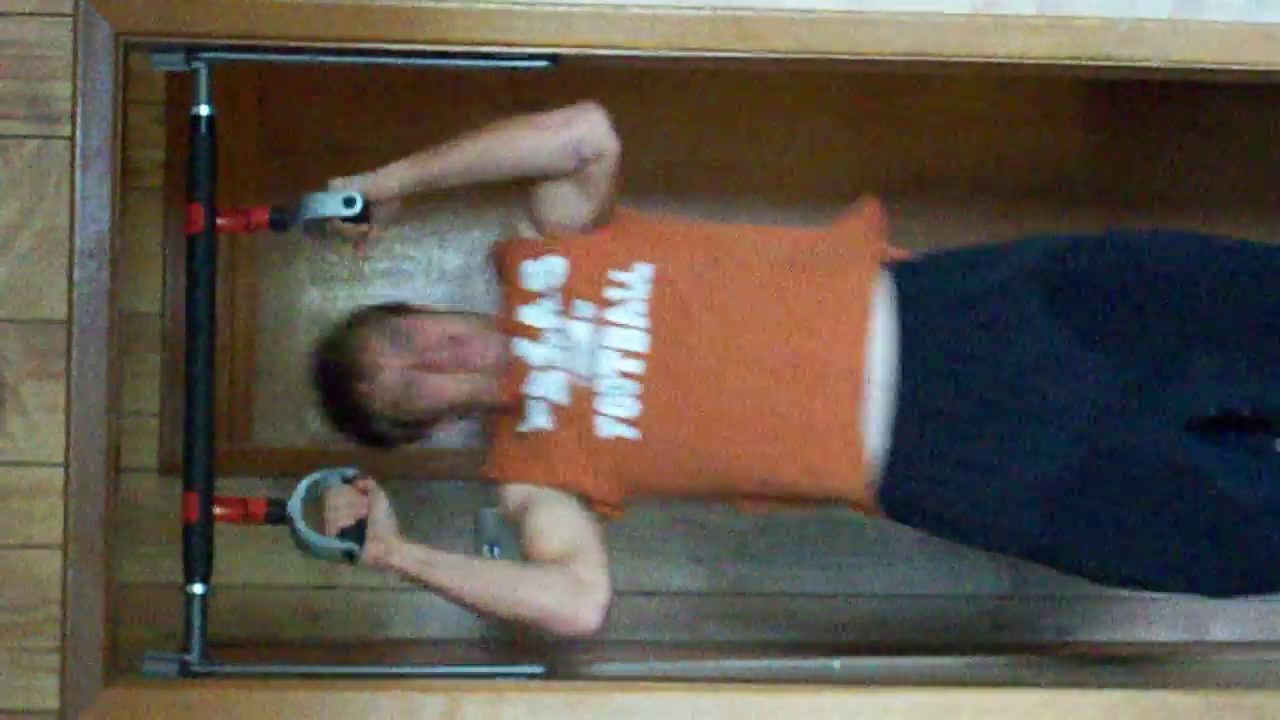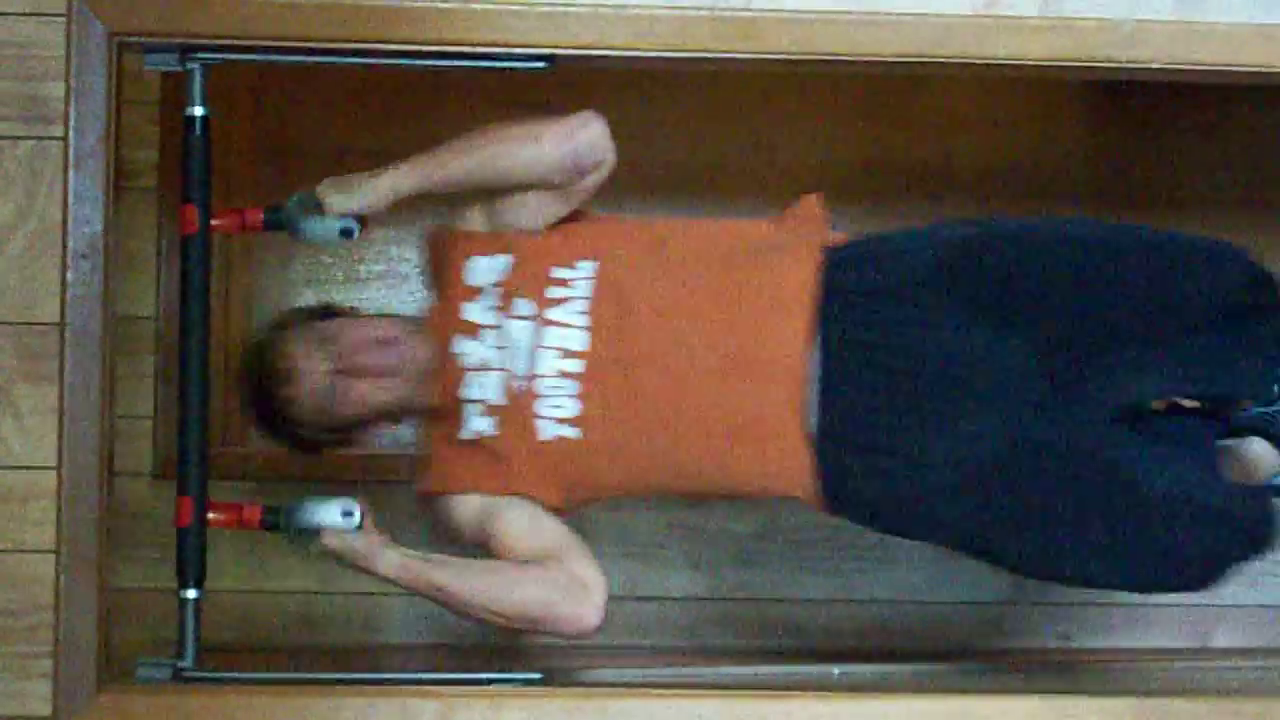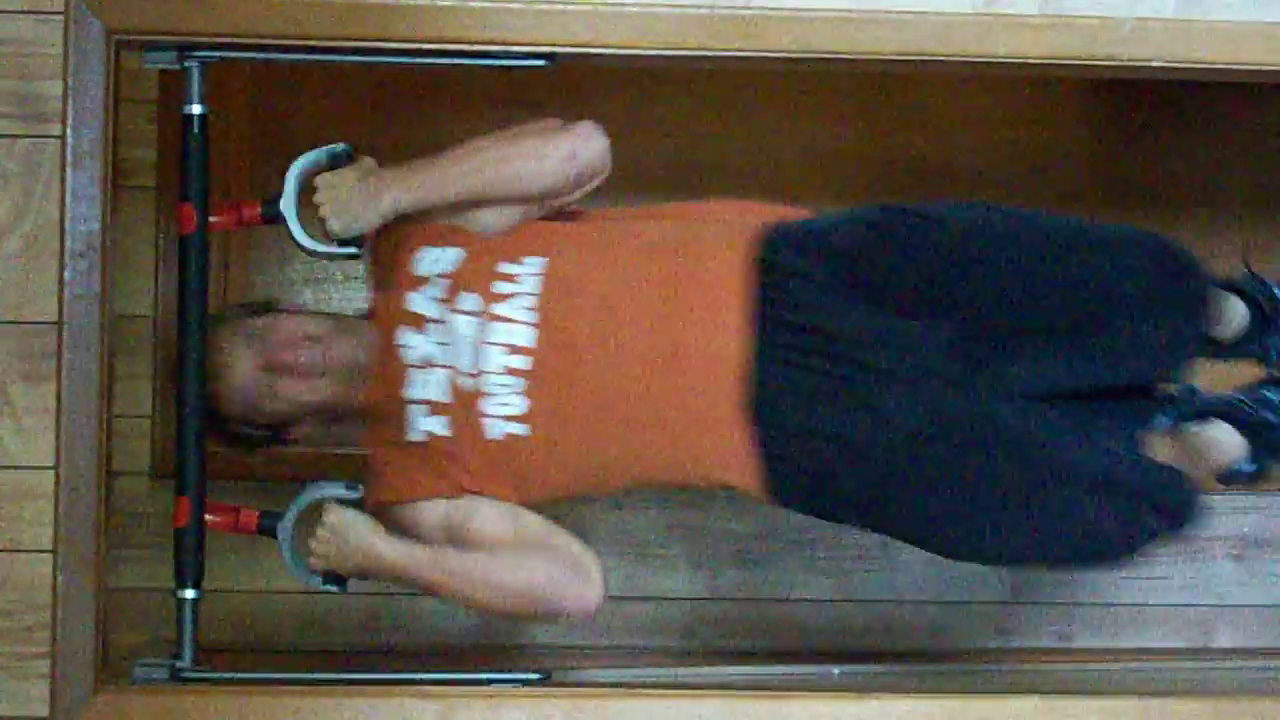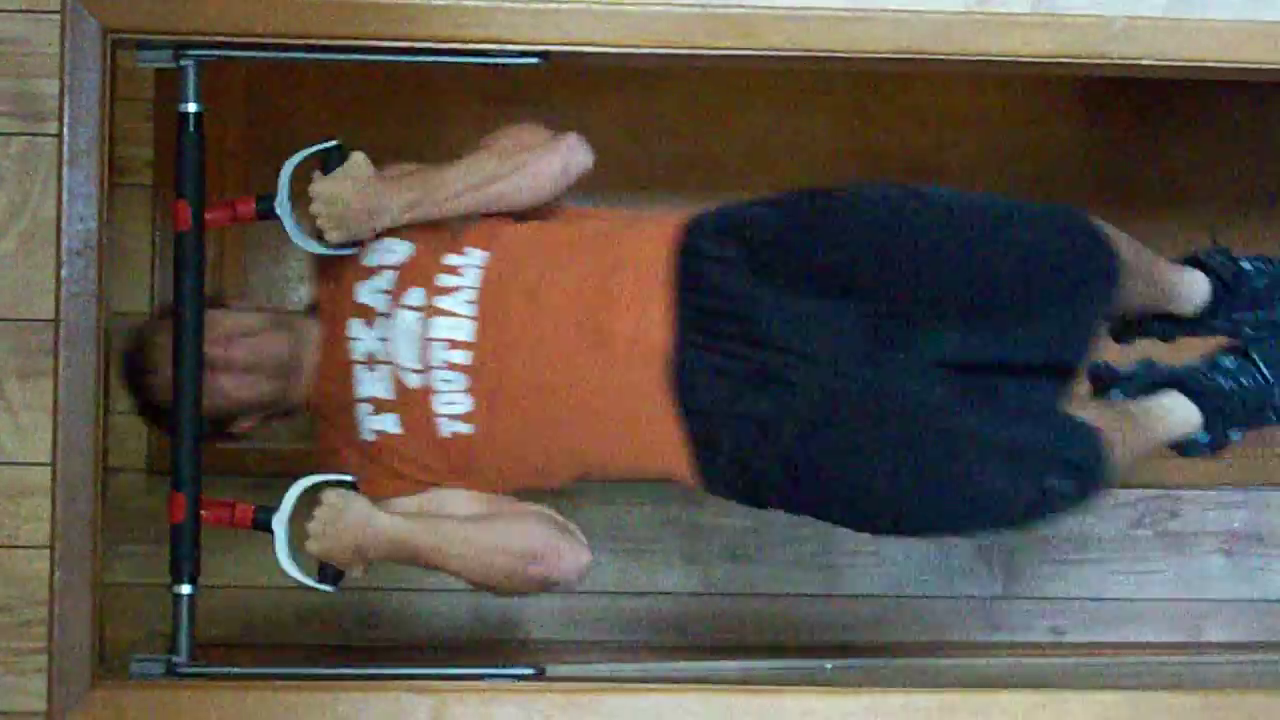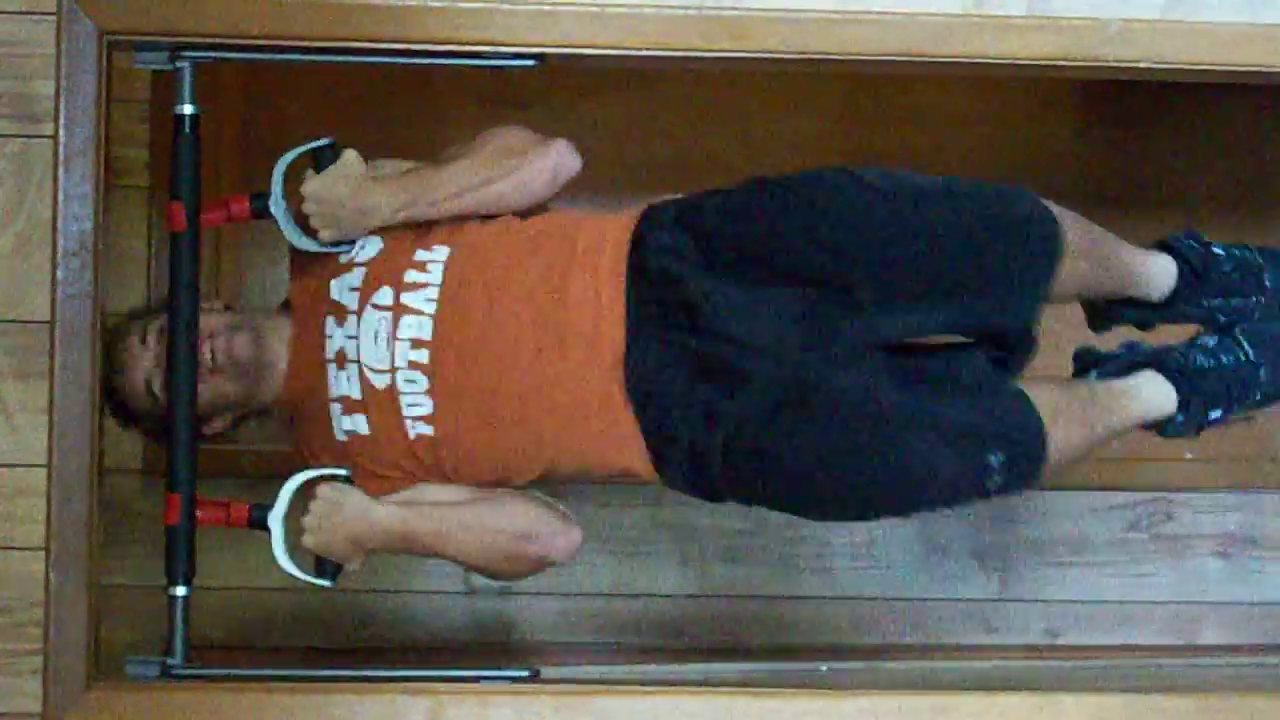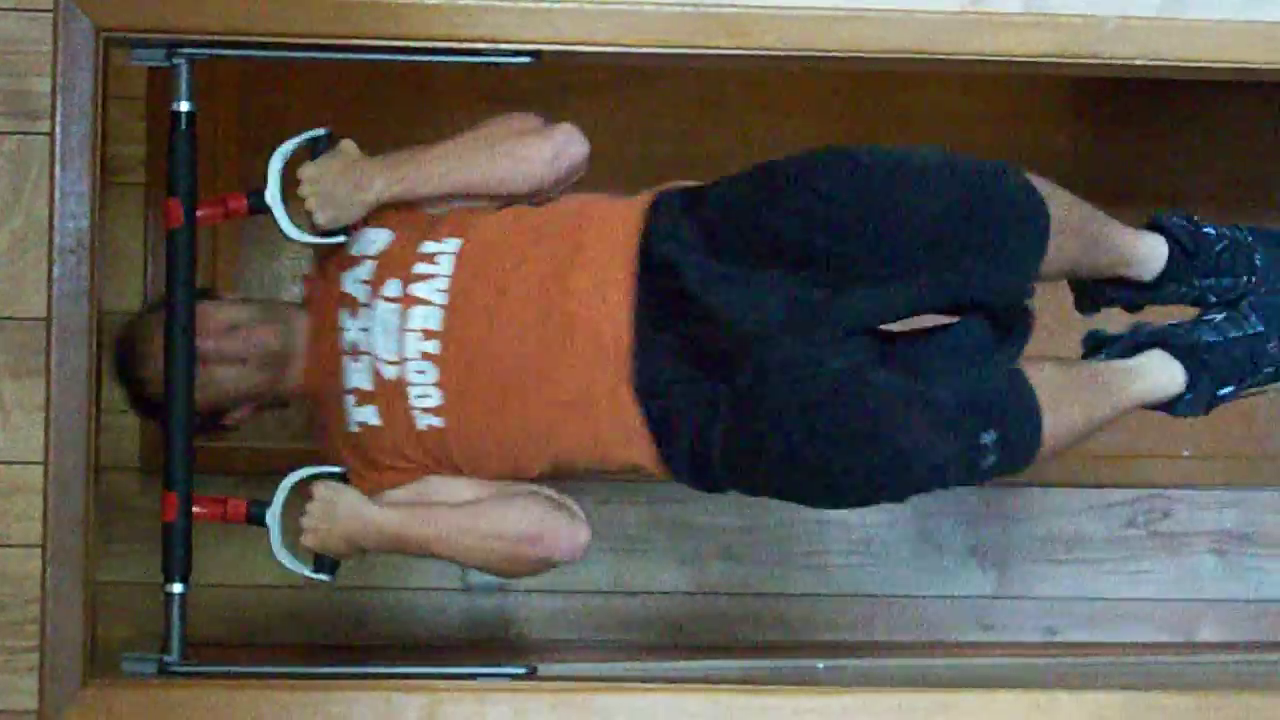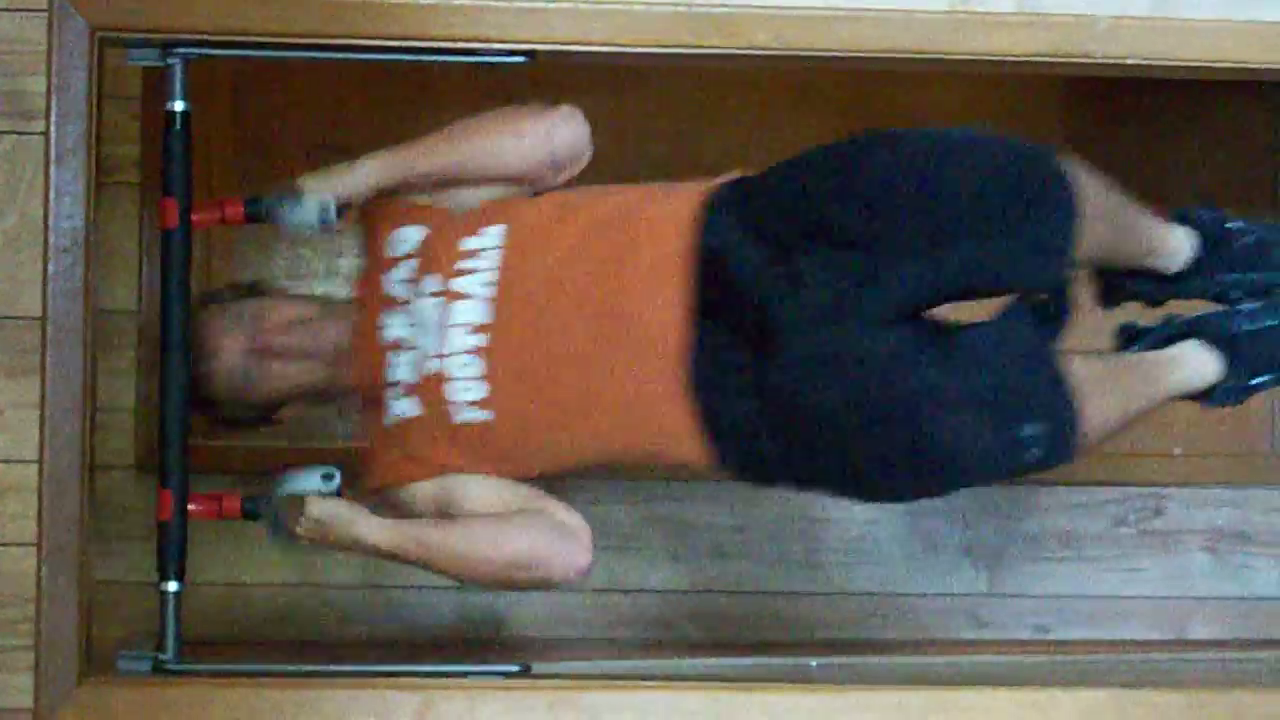
dt=0.1s
person 1, frame 1
left shoulder: (535, 258)
right shoulder: (535, 464)
left elbow: (588, 132)
right elbow: (579, 605)
left wrist: (394, 177)
right wrist: (398, 555)
left hip: (915, 303)
right hip: (929, 460)
person 1, frame 2
left shoulder: (476, 255)
right shoulder: (476, 478)
left elbow: (581, 139)
right elbow: (575, 602)
left wrist: (384, 183)
right wrist: (384, 559)
left hip: (857, 291)
right hip: (868, 454)
right knee: (1185, 529)
person 1, frame 3
left shoulder: (414, 247)
right shoulder: (421, 473)
left elbow: (578, 146)
right elbow: (575, 584)
left wrist: (398, 191)
right wrist: (387, 557)
left hip: (782, 275)
right hip: (793, 429)
left knee: (1128, 282)
right knee: (1107, 499)
person 1, frame 4
left shoulder: (364, 243)
right shoulder: (378, 466)
left elbow: (558, 154)
right elbow: (557, 554)
left wrist: (387, 202)
right wrist: (377, 536)
left hip: (716, 263)
right hip: (733, 420)
left knee: (1047, 258)
right knee: (1023, 465)
right ankle: (1183, 412)
person 1, frame 5
left shoulder: (340, 234)
right shoulder: (352, 457)
left elbow: (550, 161)
right elbow: (548, 535)
left wrist: (385, 195)
right wrist: (372, 530)
left hip: (676, 257)
right hip: (703, 418)
left knee: (968, 230)
right knee: (964, 440)
left ankle: (1162, 279)
right ankle: (1164, 391)
person 1, frame 6
left shoulder: (348, 228)
right shoulder: (368, 454)
left elbow: (554, 146)
right elbow: (556, 532)
left wrist: (377, 182)
right wrist: (371, 528)
right hip: (708, 412)
left knee: (959, 210)
right knee: (959, 423)
left ankle: (1155, 261)
right ankle: (1169, 370)
person 1, frame 7
left shoulder: (398, 228)
right shoulder: (414, 462)
left elbow: (563, 135)
right elbow: (562, 547)
left wrist: (370, 175)
right wrist: (360, 528)
left hip: (739, 242)
right hip: (756, 402)
left knee: (1002, 185)
right knee: (1002, 419)
left ankle: (1188, 258)
